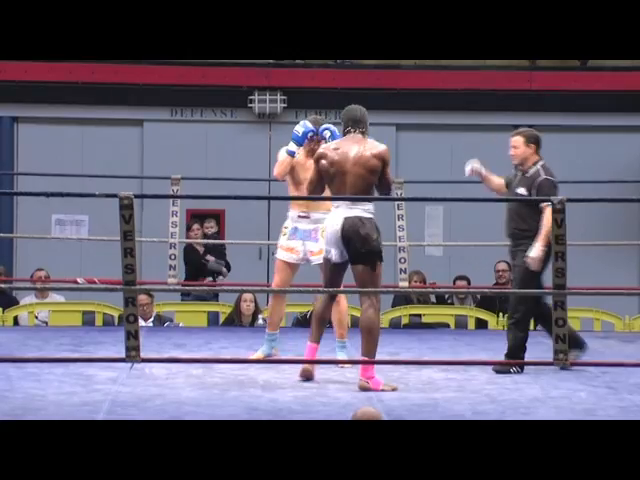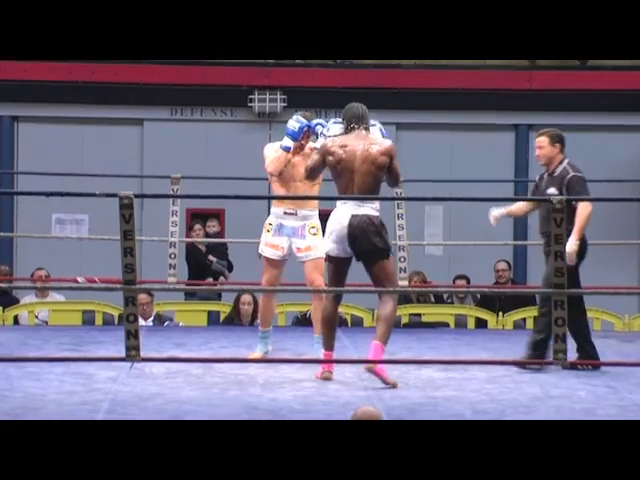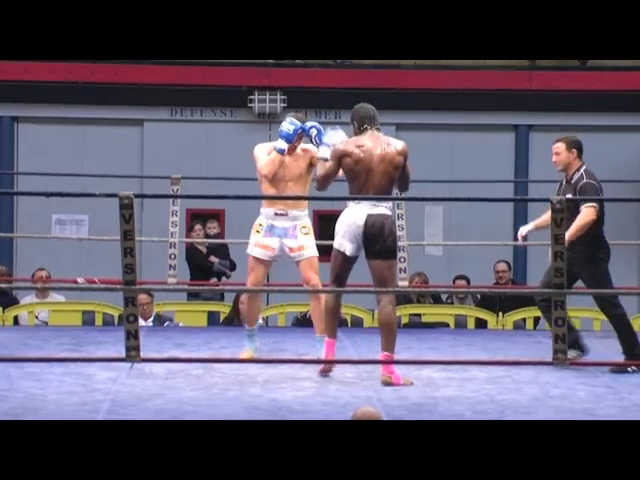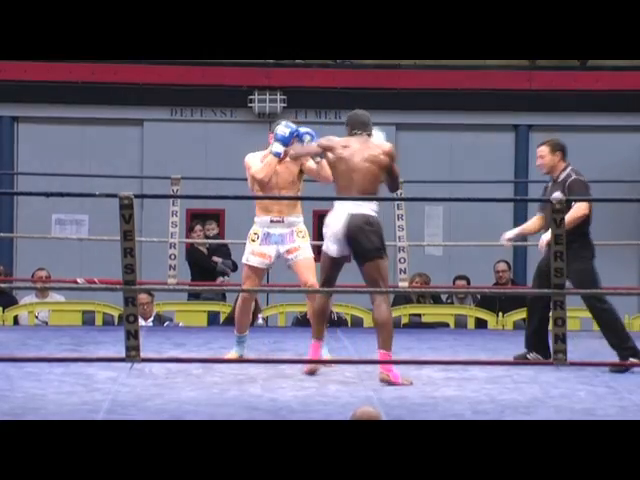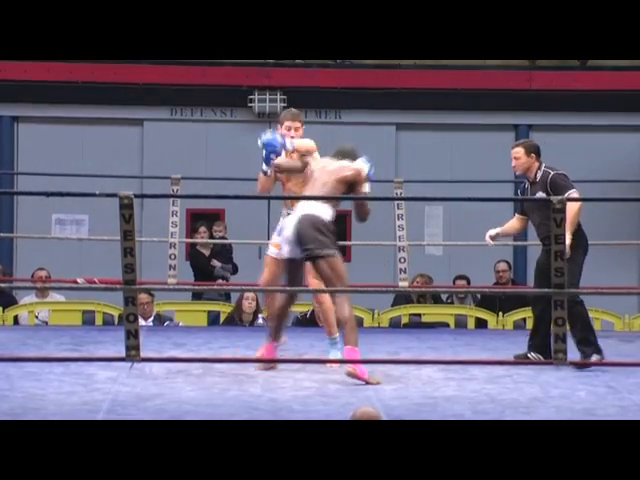
dt=0.3s
person 1, frame 1
left shoulder: (325, 151)
right shoulder: (378, 150)
left elbow: (312, 193)
right elbow: (386, 191)
left hip: (335, 221)
right hip: (361, 223)
left knee: (328, 294)
right knee: (370, 300)
left ankle: (309, 361)
right ankle: (367, 375)
person 1, frame 2
left shoulder: (330, 146)
right shoulder: (386, 147)
left elbow: (309, 174)
right elbow: (395, 182)
left hip: (340, 218)
right hip: (368, 221)
left knee: (333, 295)
right knee: (389, 293)
left ankle: (327, 364)
right ankle: (377, 355)
person 1, frame 3
left shoulder: (344, 148)
right shoulder: (399, 147)
left elbow: (320, 184)
right elbow: (404, 187)
left wrist: (324, 148)
left hip: (352, 217)
right hip: (381, 220)
left knee: (335, 287)
right knee: (386, 296)
left ankle: (328, 357)
right ankle: (388, 370)
person 1, frame 4
left shoulder: (335, 144)
right shoulder: (386, 149)
left elbow: (294, 153)
right elbow: (395, 188)
left hip: (338, 218)
right hip: (365, 220)
left knee: (324, 290)
right knee: (380, 296)
left ankle: (314, 358)
right ankle: (386, 366)
person 1, frame 5
left shoulder: (315, 163)
right shoulder: (356, 170)
left elbow: (280, 166)
right elbow: (363, 216)
left wrist: (286, 146)
right wrist: (365, 181)
left hip: (294, 221)
right hip: (316, 222)
left knee: (290, 290)
right knee: (341, 293)
left ankle: (270, 353)
right ankle: (353, 361)
person 2, frame 1
right shoulder: (289, 152)
right elbow: (278, 173)
left wrist: (336, 144)
right wrist: (295, 145)
left hip: (323, 226)
right hip: (295, 224)
right knee: (278, 287)
left ankle: (342, 349)
right ankle: (269, 345)
person 2, frame 2
left shoulder: (316, 152)
right shoulder: (273, 148)
right elbow: (272, 169)
right wrist: (289, 140)
left hip: (308, 222)
right hip: (278, 221)
left knee: (317, 285)
right knee: (268, 285)
left ankle: (322, 346)
right ankle: (264, 343)
person 2, frame 3
left shoulder: (308, 152)
right shoulder: (263, 149)
right elbow: (265, 172)
right wrist: (282, 142)
left hip: (298, 223)
right hip: (268, 222)
left knee: (313, 285)
right knee: (253, 285)
left ankle: (323, 345)
right ankle: (251, 341)
person 2, frame 4
left shoulder: (298, 159)
right shoulder: (254, 158)
left elbow: (327, 178)
right elbow: (257, 181)
right wrist: (277, 148)
left hip: (294, 229)
right hip: (263, 230)
left knee: (311, 285)
right knee: (247, 292)
right ankle: (239, 345)
person 2, frame 5
left shoulder: (306, 148)
left elbow: (306, 148)
right elbow: (263, 191)
right wrist: (267, 164)
right hip: (288, 221)
left knee: (315, 286)
right knee: (267, 283)
left ankle: (335, 347)
person 3, frame 1
left shoulder: (543, 177)
right shoulder: (520, 174)
left elbow: (551, 212)
right elbow: (502, 186)
left wrist: (540, 246)
right wrist: (481, 173)
left hip: (532, 251)
right hip: (519, 249)
left knee: (519, 304)
right knee: (534, 303)
left ankle: (514, 360)
right ankle: (572, 344)
person 3, frame 2
left shoulder: (571, 176)
right shoulder: (544, 178)
left elbow: (585, 208)
right elbow: (529, 204)
left wrist: (575, 240)
right wrist: (504, 211)
left hip: (567, 249)
right hip: (553, 247)
left knee: (549, 298)
right knee: (571, 301)
left ankle: (537, 354)
right ankle: (587, 355)
person 3, frame 3
left shoulder: (586, 182)
right shoulder: (565, 183)
left elbow: (588, 215)
left wrist: (563, 239)
right wrist: (531, 225)
left hip: (591, 252)
right hip: (572, 252)
left knee: (608, 303)
right knee: (544, 295)
right ankle: (574, 345)
person 3, frame 4
left shoulder: (574, 181)
right shoulder: (549, 186)
left elbow: (581, 210)
right elbow: (540, 220)
left wrist: (552, 232)
right wrist: (516, 232)
left hip: (577, 251)
left knee: (595, 301)
right knee: (536, 300)
right ankle: (537, 350)
person 3, frame 5
left shoulder: (553, 177)
right shoulder: (525, 189)
left elbow: (575, 202)
right elbow: (519, 222)
left wrist: (567, 235)
right wrist: (498, 231)
left hip: (570, 247)
right hip: (549, 248)
left knee: (567, 295)
right knee: (540, 299)
left ankle: (591, 351)
right ankle: (540, 350)
